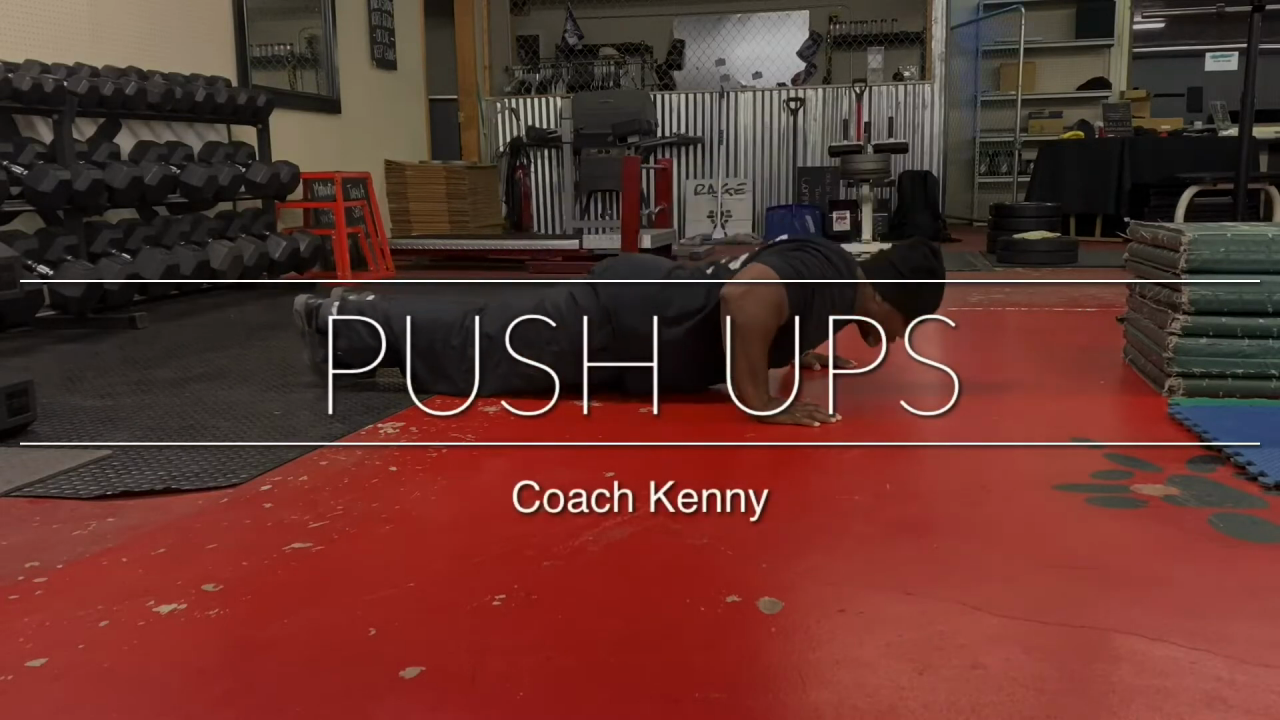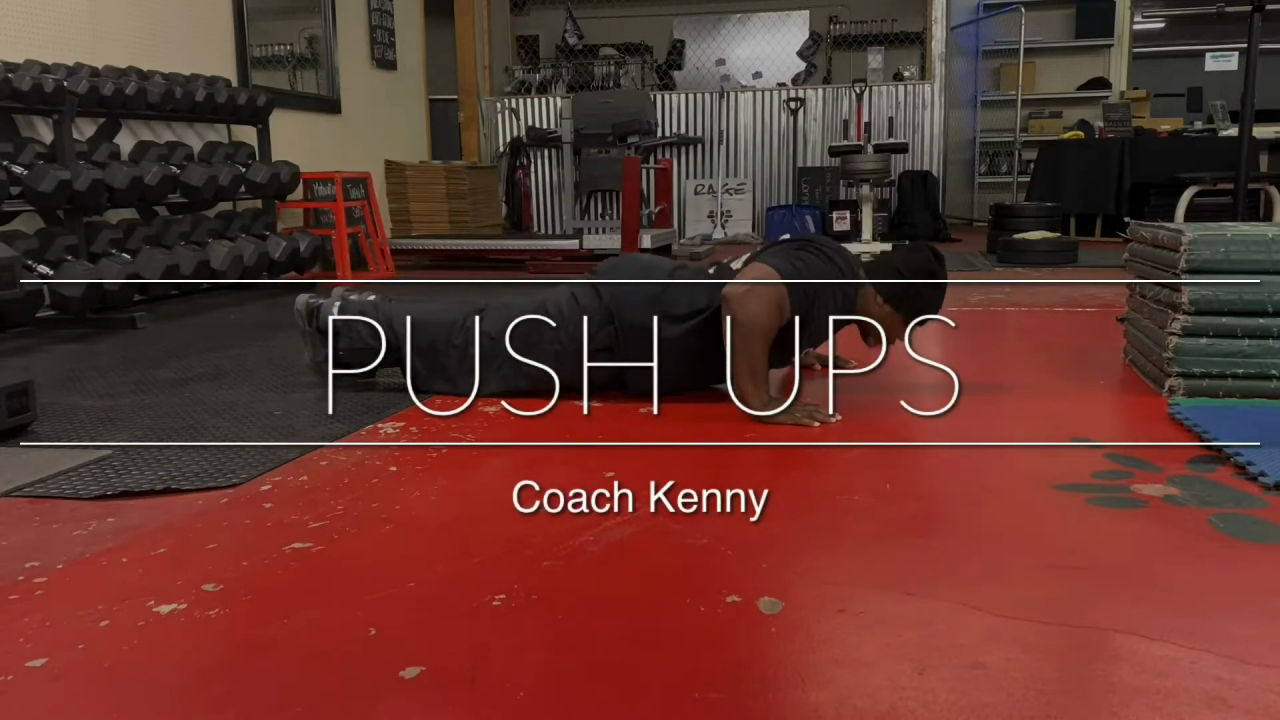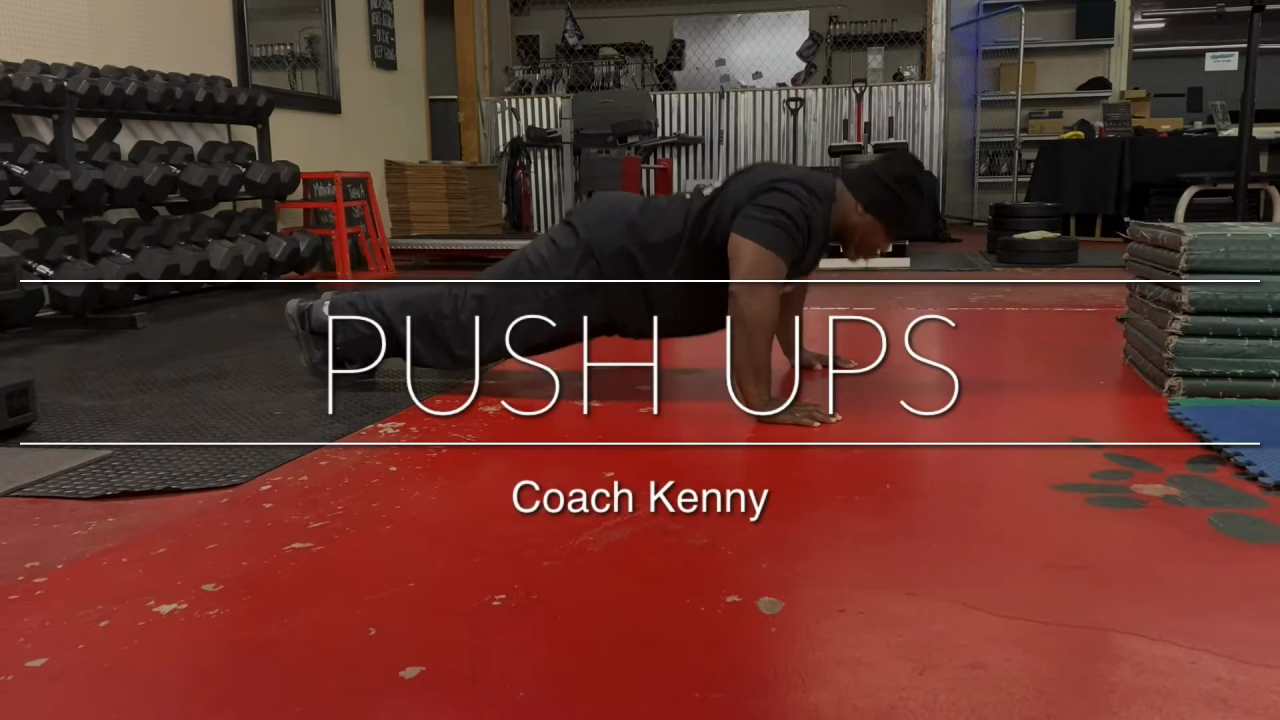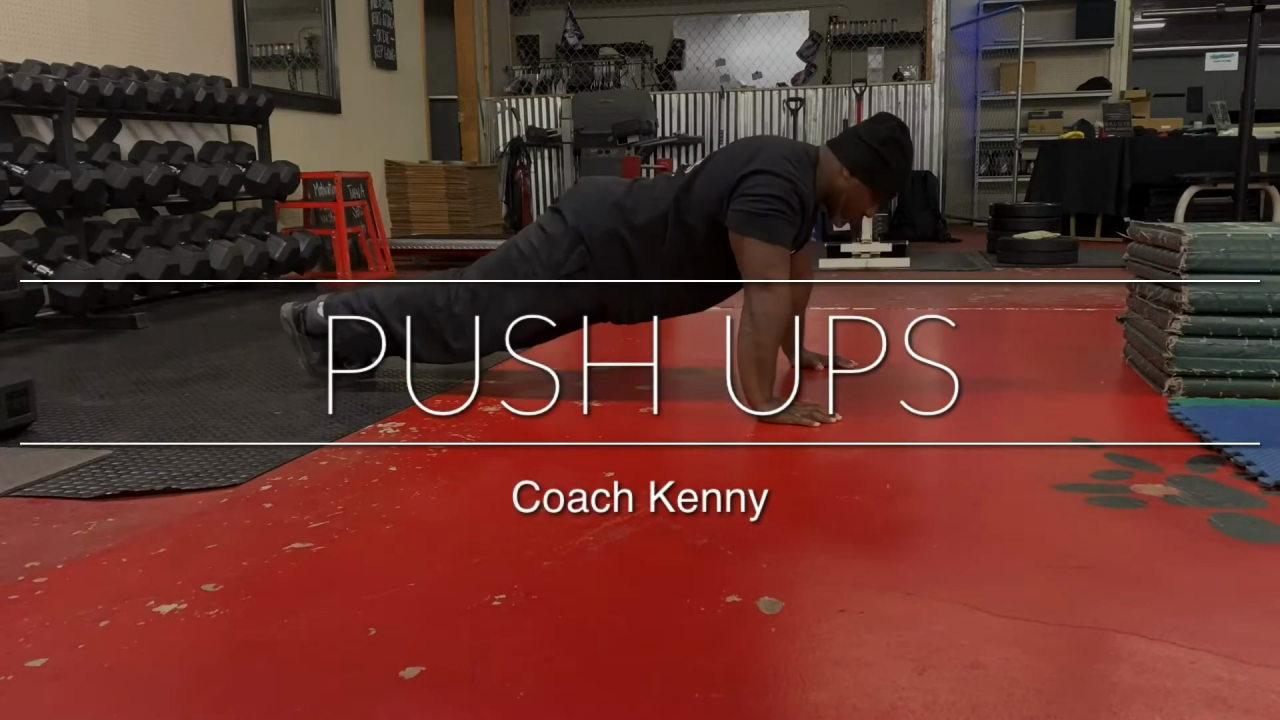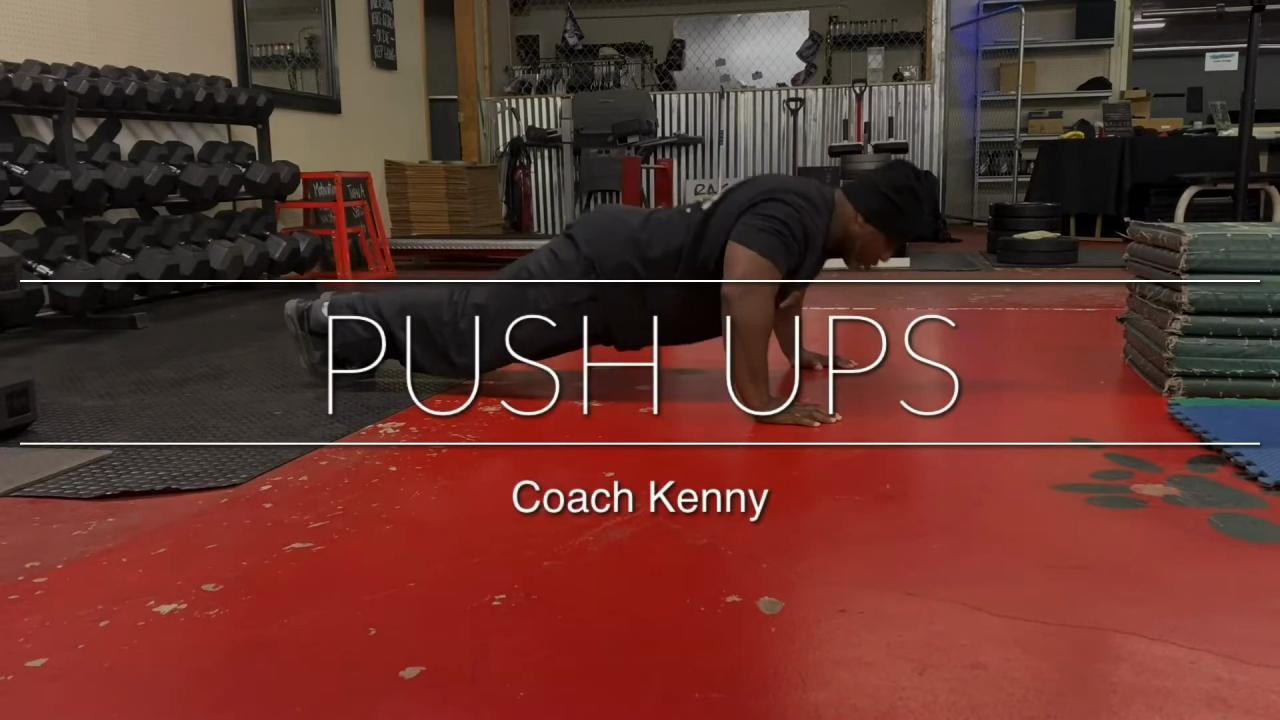
dt=0.3s
person 1, frame 1
left shoulder: (832, 271)
right shoulder: (825, 278)
right elbow: (742, 298)
left wrist: (795, 354)
right wrist: (759, 400)
left hip: (640, 299)
right hip: (616, 325)
left knee: (491, 333)
right knee: (473, 348)
left ankle: (359, 312)
right ankle: (335, 321)
person 1, frame 2
left shoulder: (834, 269)
right shoulder: (830, 280)
right elbow: (745, 296)
left wrist: (794, 353)
right wrist: (758, 399)
left hip: (636, 306)
right hip: (616, 322)
left knee: (494, 329)
right knee: (476, 347)
left ankle: (361, 312)
right ankle: (336, 319)
person 1, frame 3
left shoulder: (817, 202)
right shoulder: (800, 203)
left elbow: (778, 277)
right elbow: (749, 288)
left wrist: (796, 349)
right wrist: (759, 398)
left hip: (622, 256)
right hip: (600, 264)
left knee: (476, 315)
right knee: (465, 324)
left ankle: (347, 313)
right ankle: (331, 319)
person 1, frame 4
left shoulder: (805, 180)
right shoulder: (778, 182)
left elbow: (794, 270)
right elbow: (765, 289)
left wrist: (797, 350)
right wrist: (762, 400)
left hip: (611, 244)
right hip: (590, 245)
left knee: (472, 308)
right knee: (460, 317)
left ankle: (342, 319)
right ankle: (326, 321)
person 1, frame 5
left shoulder: (817, 214)
right shoulder: (795, 214)
left elbow: (780, 284)
right elbow: (743, 292)
left wrist: (796, 351)
right wrist: (758, 401)
left hip: (625, 266)
right hip: (601, 274)
left knee: (478, 321)
right knee: (466, 331)
left ankle: (350, 321)
right ankle: (329, 321)
